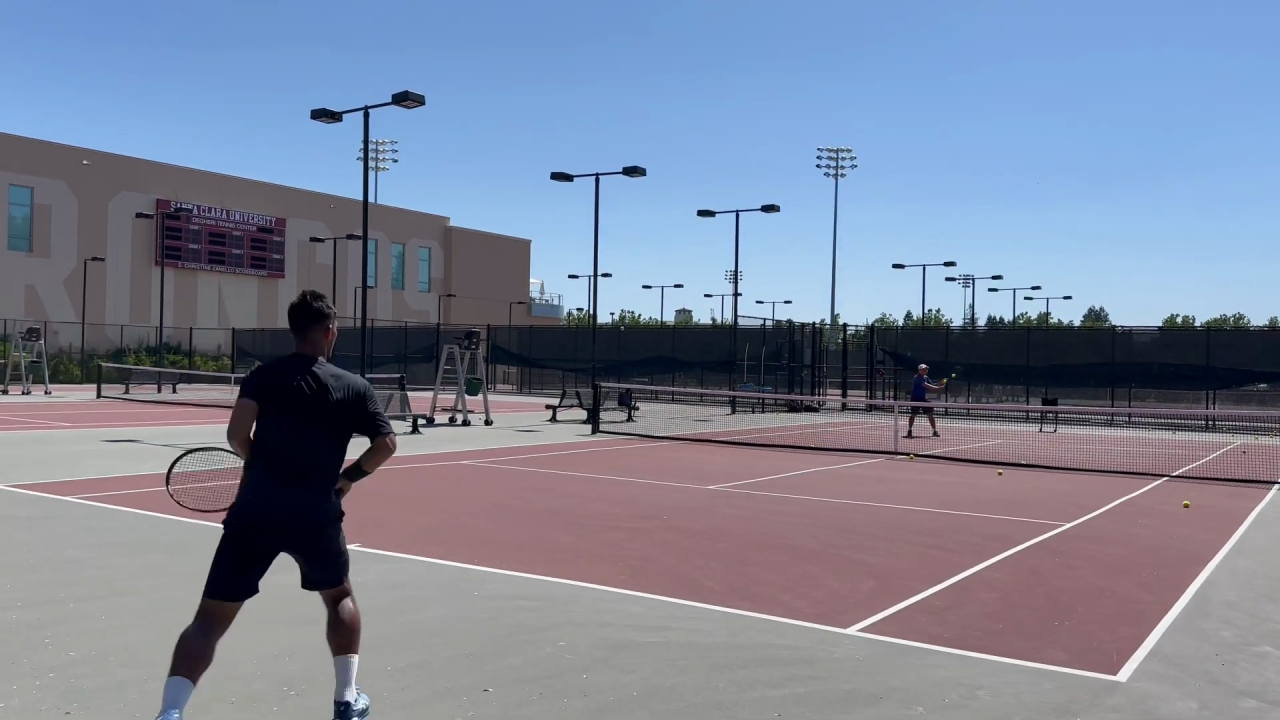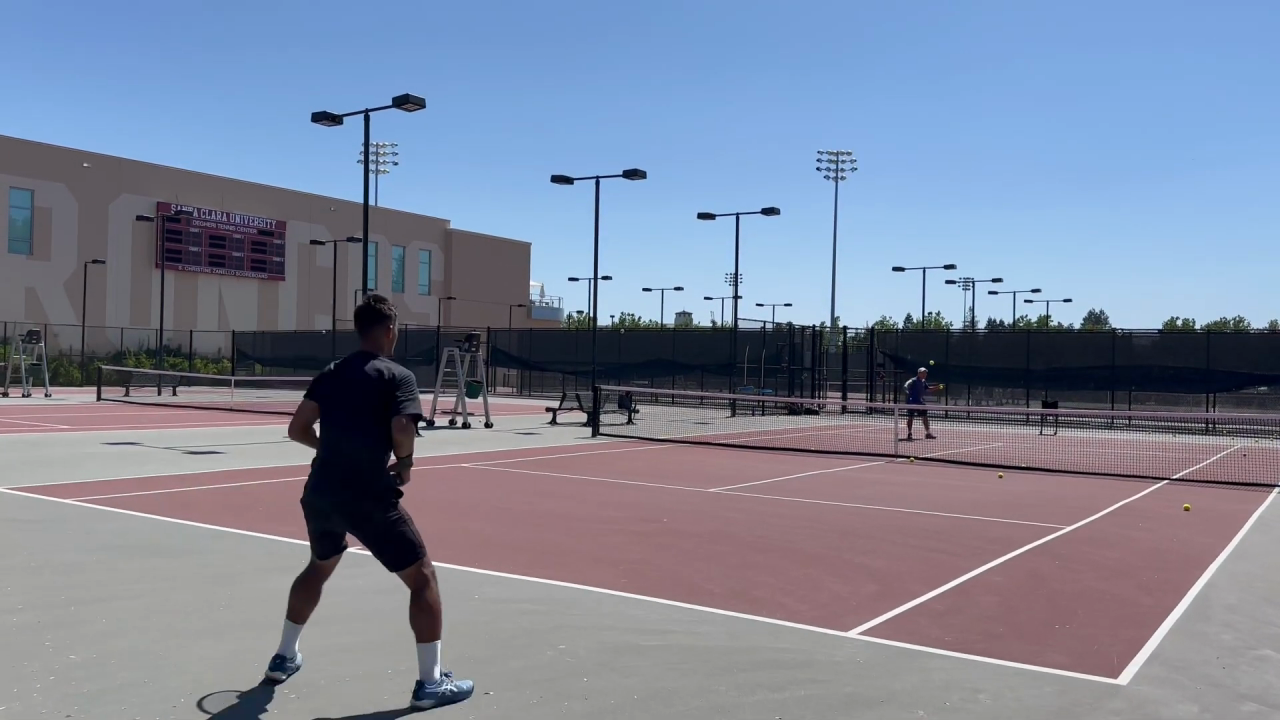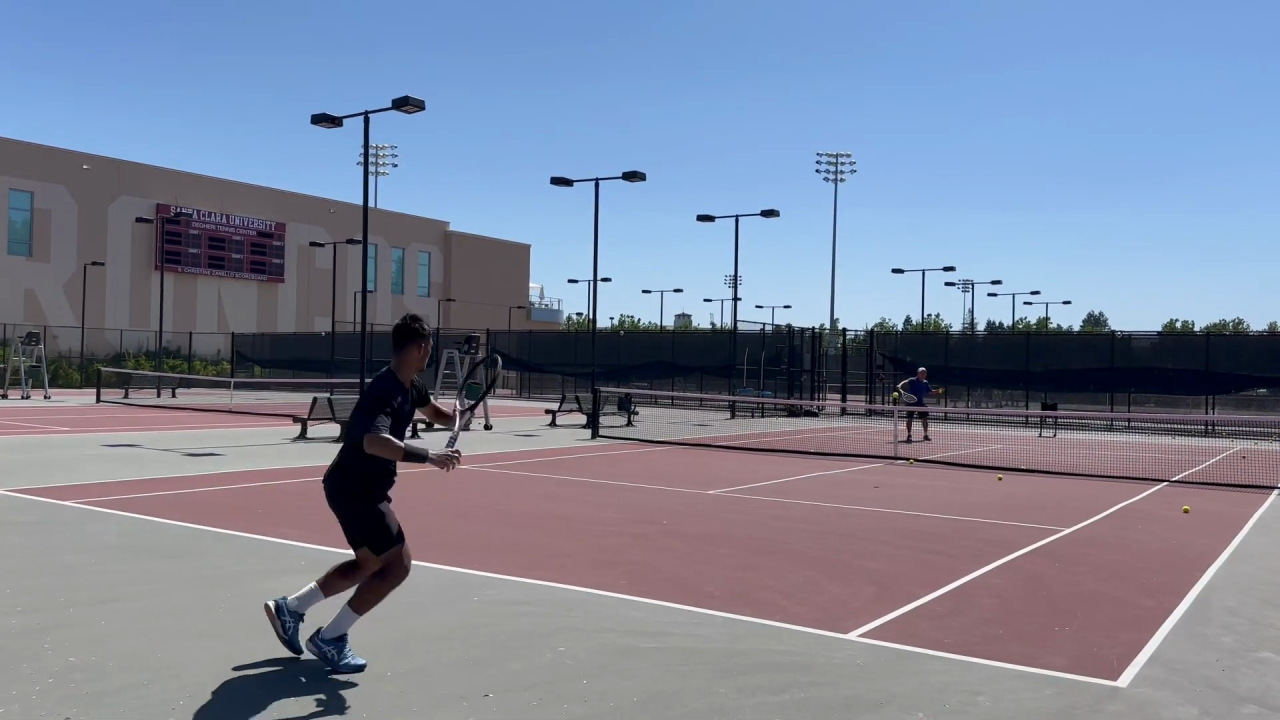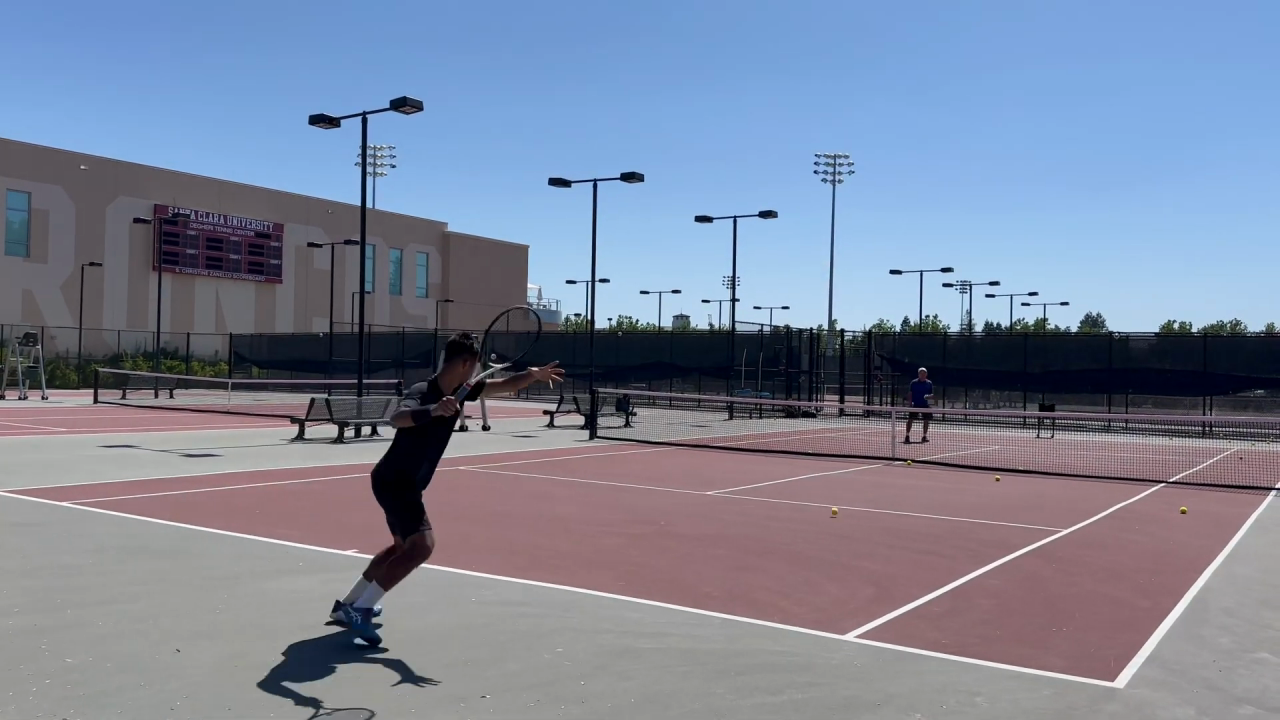
dt=0.3s
person 1, frame 1
left shoulder: (262, 376)
right shoulder: (354, 386)
left elbow: (238, 433)
right elbow: (385, 445)
left wrist: (258, 465)
right wrist: (347, 477)
left hip: (255, 512)
right hip: (320, 515)
left knee: (208, 622)
right knee: (339, 597)
person 1, frame 2
left shoulder: (329, 374)
right shoulder: (397, 378)
left elbow: (298, 428)
right elbow: (405, 434)
right wrist: (399, 470)
left hip: (320, 495)
right hip: (369, 500)
left knee: (320, 566)
right knee: (423, 578)
left ankle: (284, 656)
right ankle: (431, 681)
person 1, frame 3
left shoulder: (410, 384)
right shoulder: (390, 393)
left elbow: (433, 411)
right elbow: (375, 443)
left wrist: (454, 417)
right wrist: (428, 456)
left hip: (346, 485)
right hip: (358, 490)
left knee: (367, 564)
right knee: (397, 565)
left ankle: (290, 608)
right ankle: (330, 637)
person 1, frame 4
left shoulder: (457, 388)
right shoulder: (420, 393)
left elbow: (502, 385)
right elbow: (400, 418)
left wrist: (531, 374)
right wrist: (434, 411)
left hip: (409, 480)
right hip: (393, 481)
left knee: (407, 544)
right knee: (421, 546)
left ankle: (354, 601)
right ankle: (357, 609)
